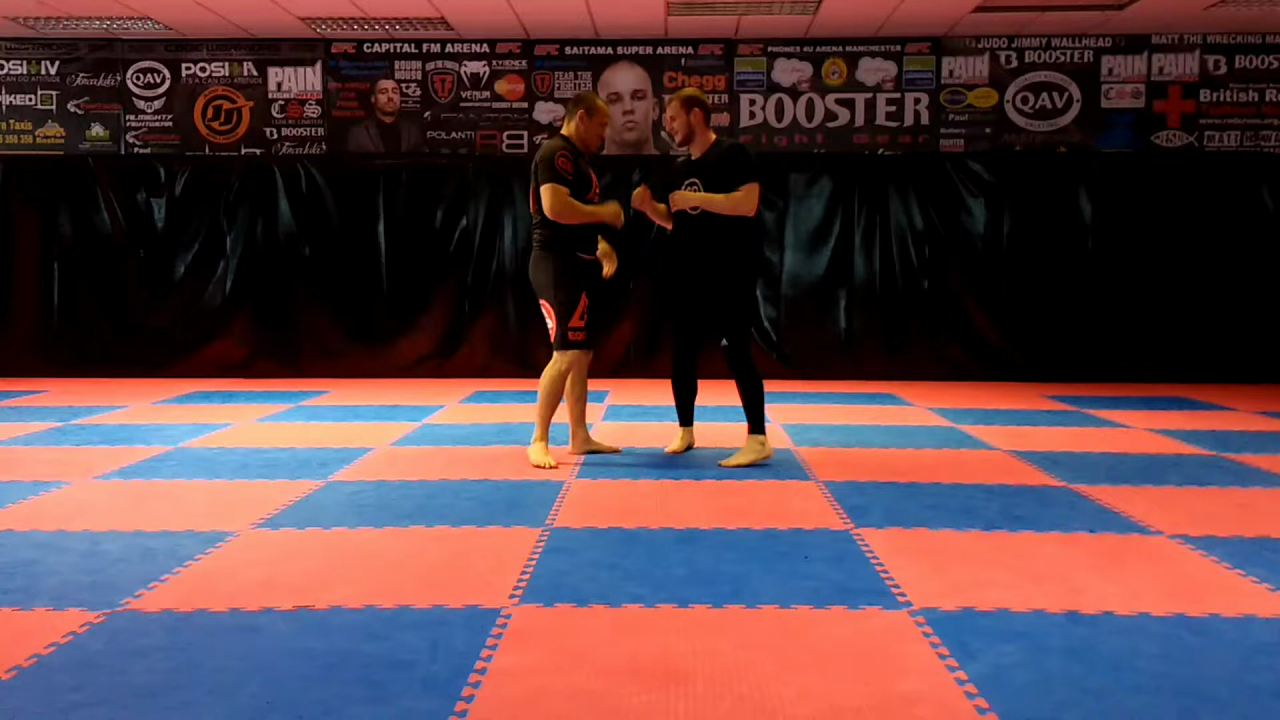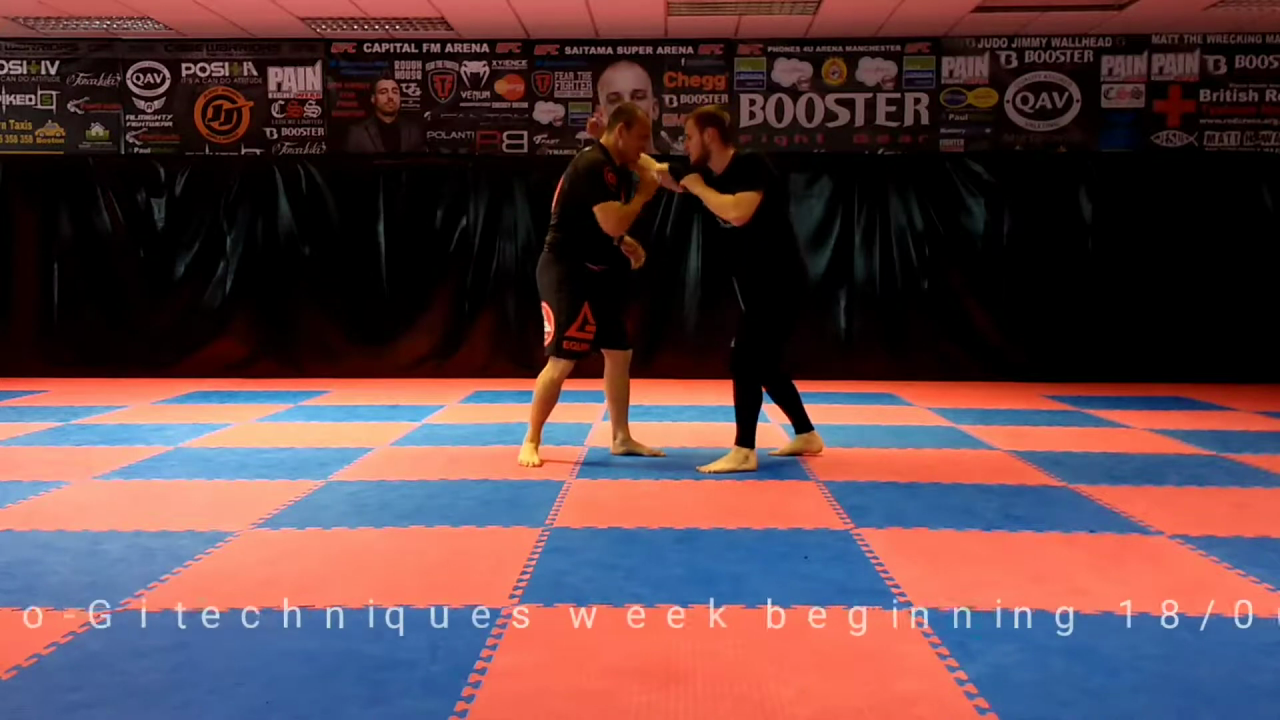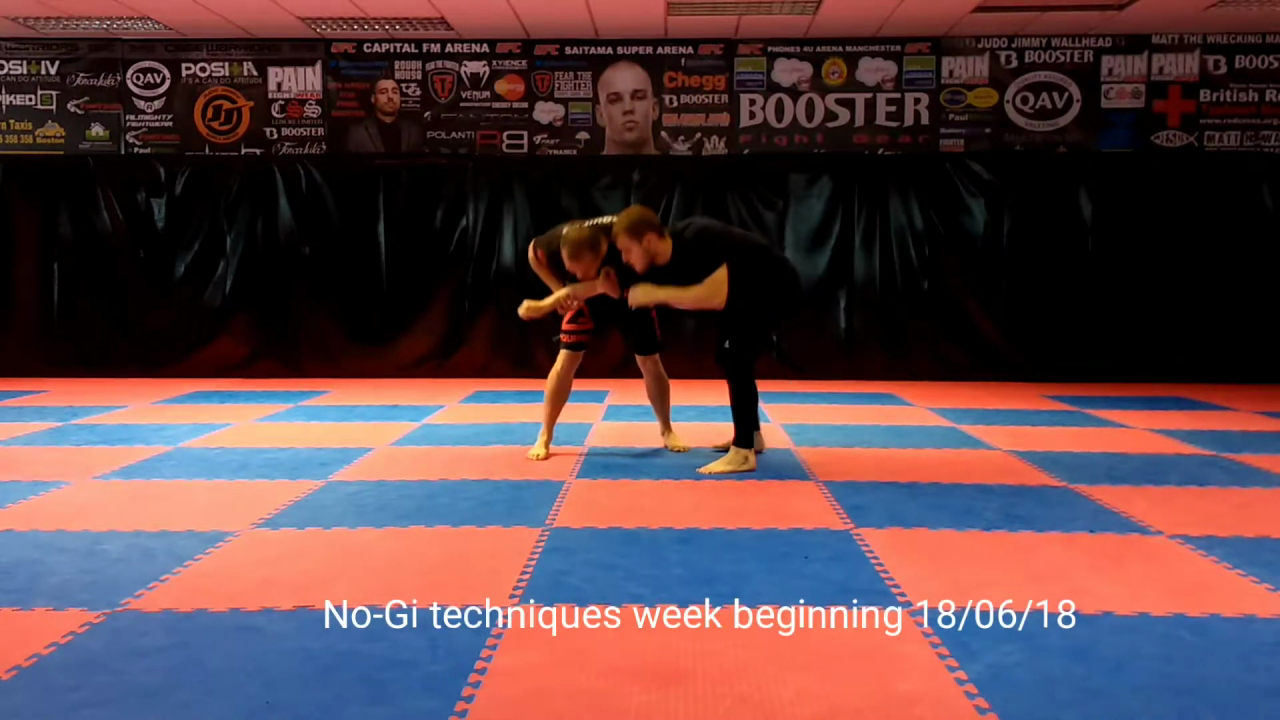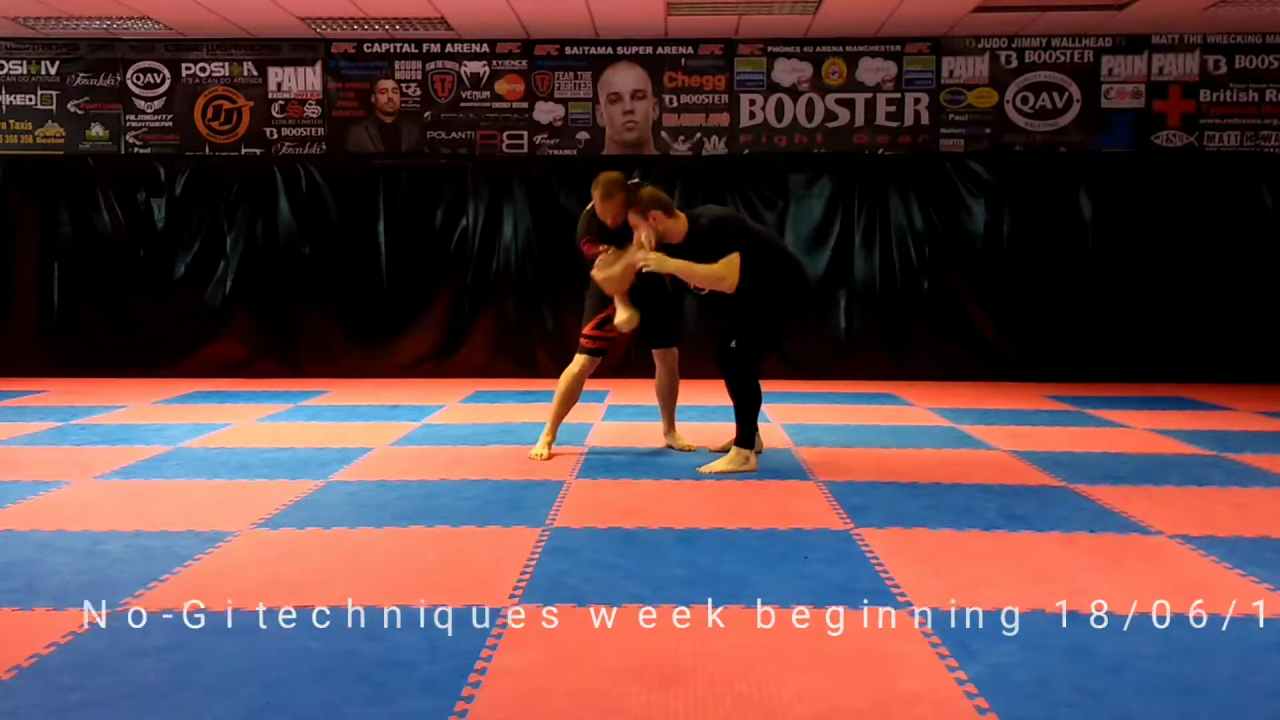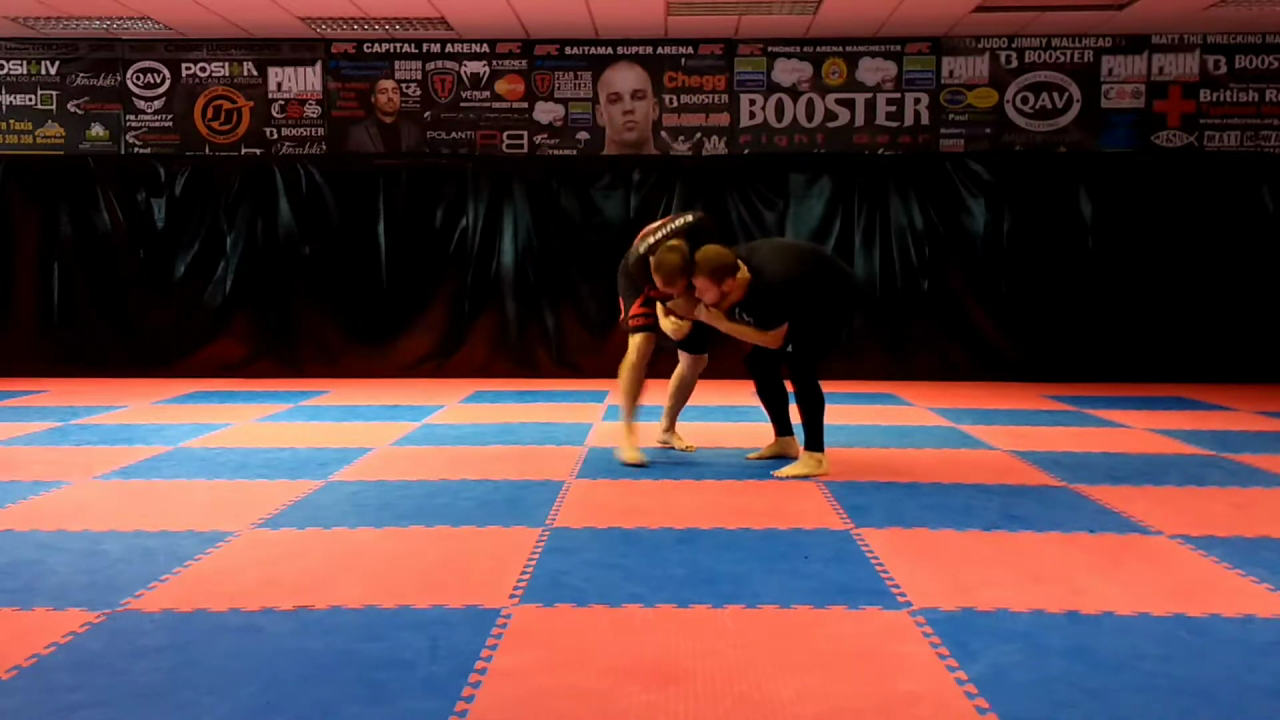
dt=1s
person 1, frame 1
left shoulder: (731, 154)
right shoulder: (682, 166)
left elbow: (748, 204)
left wrist: (695, 198)
right wrist: (648, 206)
left hip: (730, 275)
right hip: (691, 277)
left knee: (736, 352)
right knee: (683, 353)
left ankle: (758, 440)
right ankle: (685, 431)
person 1, frame 2
left shoulder: (751, 165)
right shoulder: (708, 176)
left elbow: (737, 214)
left wrist: (700, 189)
left hip: (777, 284)
right hip: (756, 287)
left knee: (744, 358)
right knee: (765, 363)
left ankle: (744, 452)
right ankle: (806, 435)
person 1, frame 3
left shoulder: (698, 240)
right shoulder: (657, 265)
left elbow: (716, 296)
left wrist: (658, 294)
left hip: (773, 289)
right hip: (750, 294)
left knee: (736, 357)
right knee: (731, 356)
left ankle: (743, 452)
right ankle: (751, 432)
person 1, frame 4
left shoulder: (711, 225)
right shoulder: (675, 239)
left elbow: (728, 278)
left wrist: (669, 264)
left hip: (781, 290)
right hip: (751, 294)
left knee: (740, 362)
right knee: (727, 357)
left ankle: (743, 454)
right ankle: (748, 436)
person 1, frame 5
left shoulder: (770, 289)
right shoulder: (728, 264)
left elbow: (774, 340)
left wrist: (721, 324)
left hip: (831, 295)
right hip: (801, 295)
left knee: (799, 363)
right knee: (759, 361)
left ankle: (815, 456)
right ankle: (785, 440)
person 2, frame 1
left shoulder: (577, 157)
right shoulder: (557, 153)
right elbow: (555, 208)
left wrist: (601, 247)
right wrist: (603, 214)
left hip: (579, 266)
right hip: (559, 265)
left knee: (582, 354)
right knee: (567, 354)
left ankle: (580, 437)
right ankle: (539, 441)
person 2, frame 2
left shoulder: (613, 166)
right shoulder: (596, 166)
right elbow: (612, 223)
left wrist: (626, 242)
right wrist: (645, 191)
left hip: (596, 272)
right hip: (566, 271)
left knee: (619, 354)
right knee: (562, 361)
left ankle: (621, 437)
right ankle: (531, 441)
person 2, frame 3
right shoulder: (556, 243)
right elbow: (534, 252)
left wrist: (616, 288)
right wrist: (560, 289)
right hip: (580, 294)
left knee: (650, 361)
right knee: (568, 358)
left ankle: (666, 430)
right ankle: (544, 438)
person 2, frame 4
right shoulder: (589, 226)
right elbow: (613, 281)
left hip: (651, 284)
right hip: (610, 290)
left knee: (668, 359)
right knee: (584, 363)
left ankle: (669, 431)
right ankle: (548, 436)
person 2, frame 5
left shoulder: (698, 229)
right shoulder: (637, 266)
right elbow: (690, 310)
left hip: (687, 291)
right hip: (639, 284)
left knee: (695, 360)
right knee: (641, 345)
left ankle: (668, 429)
right ankle: (629, 433)
